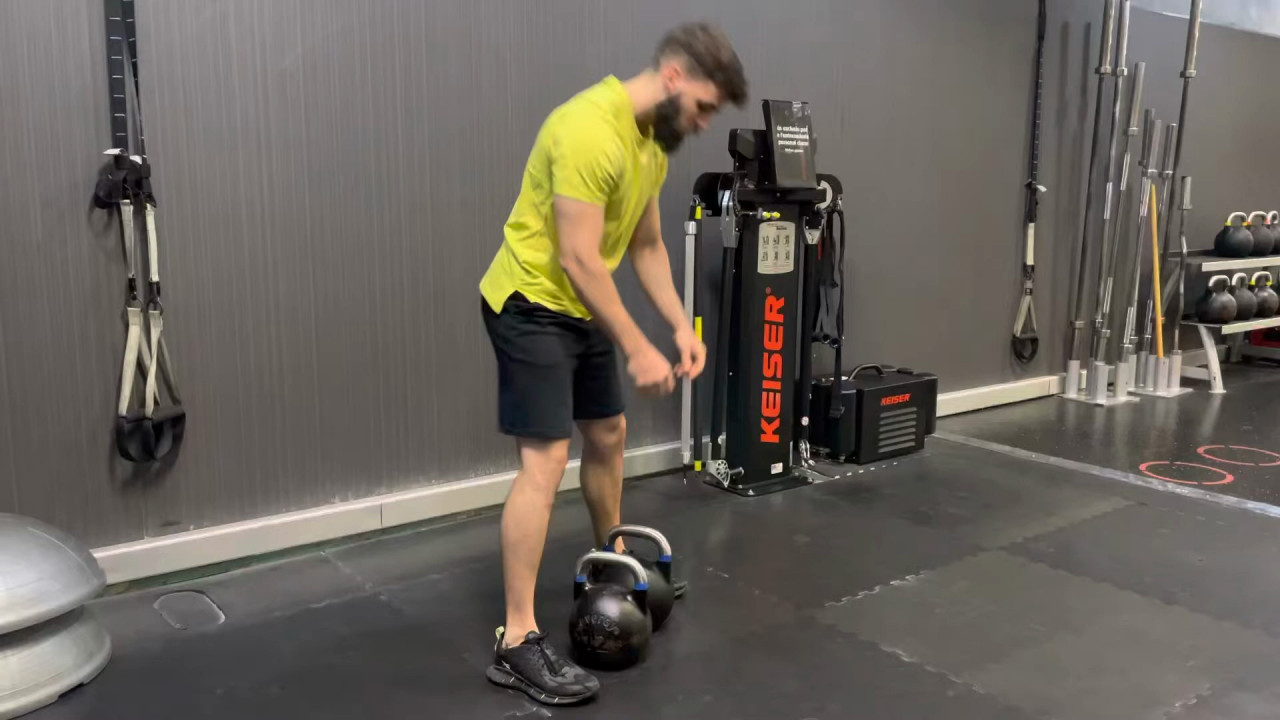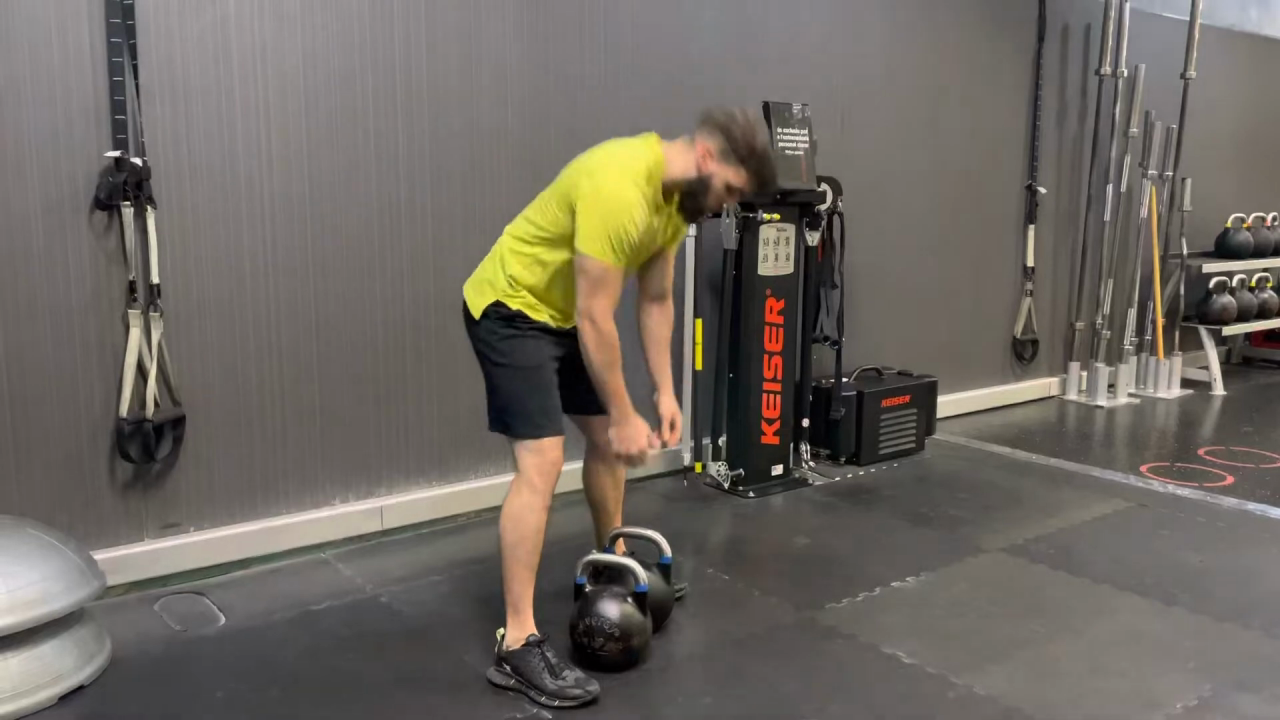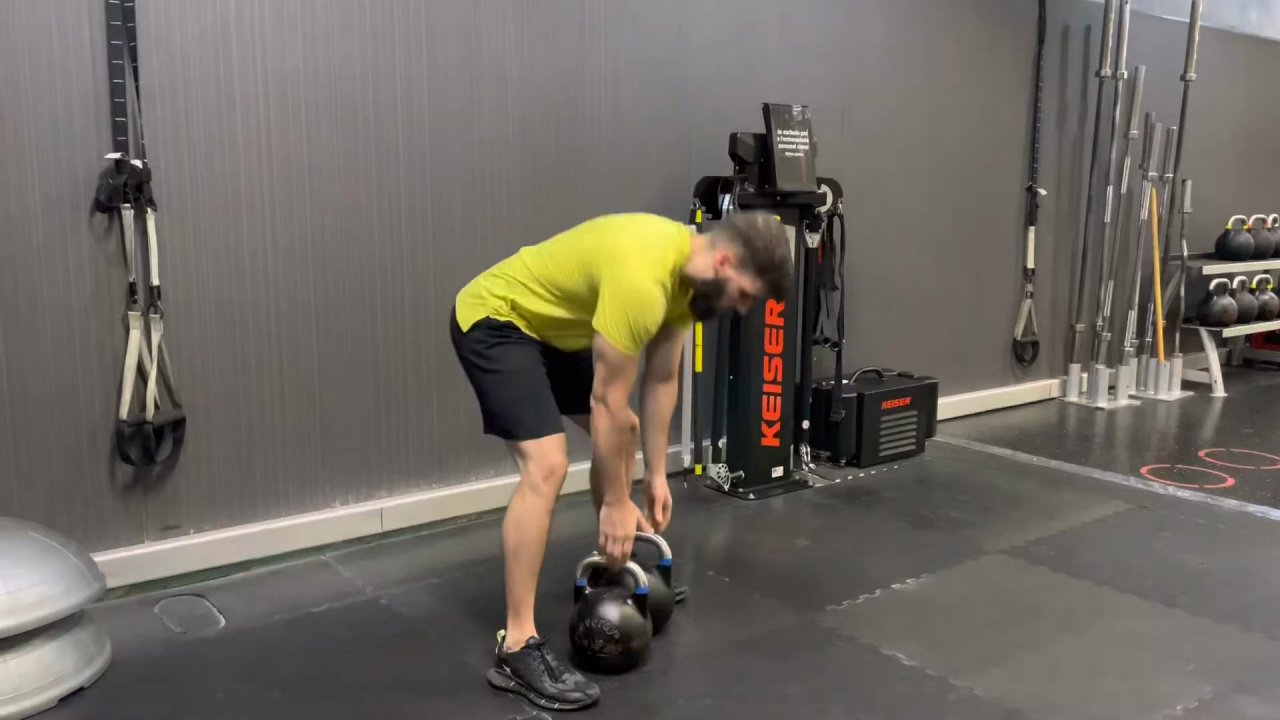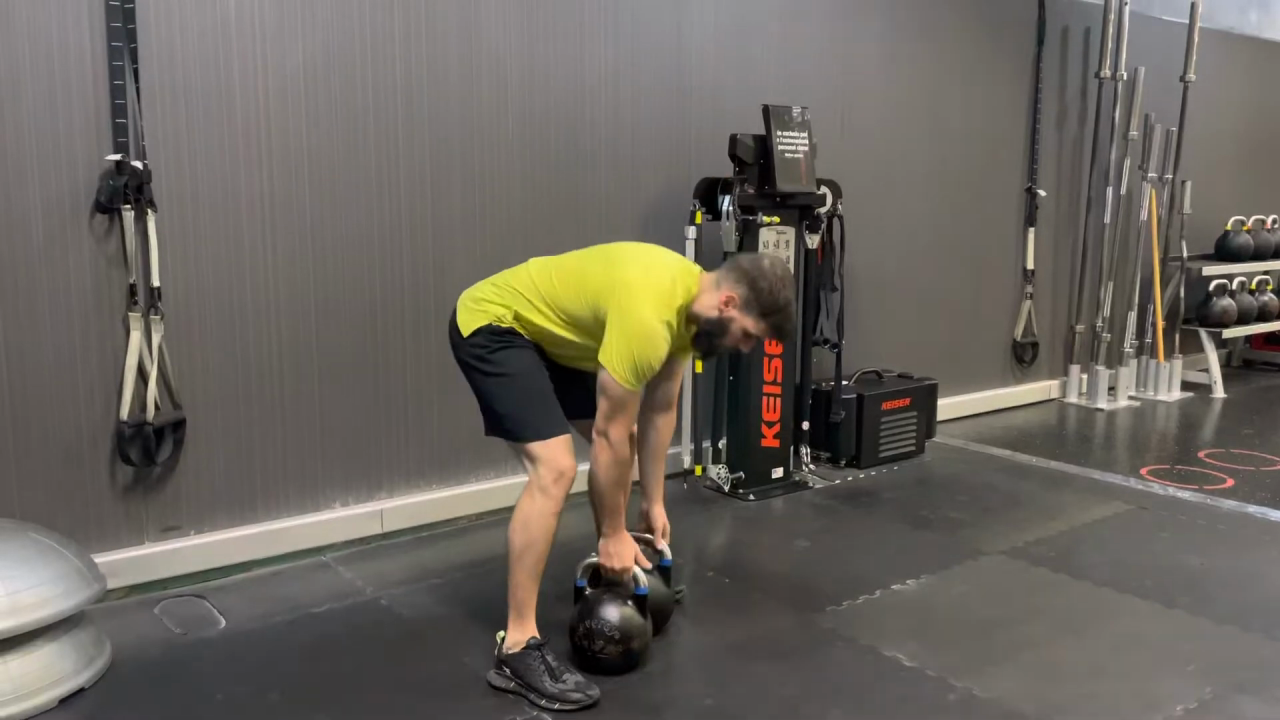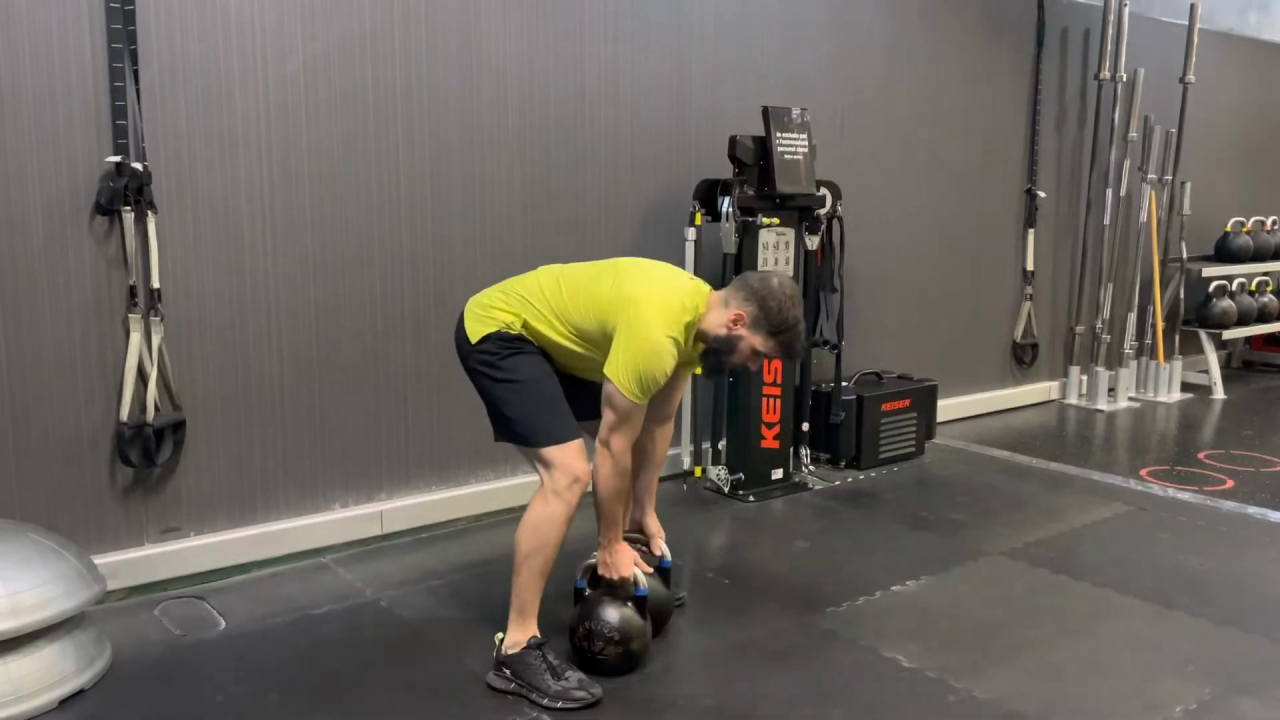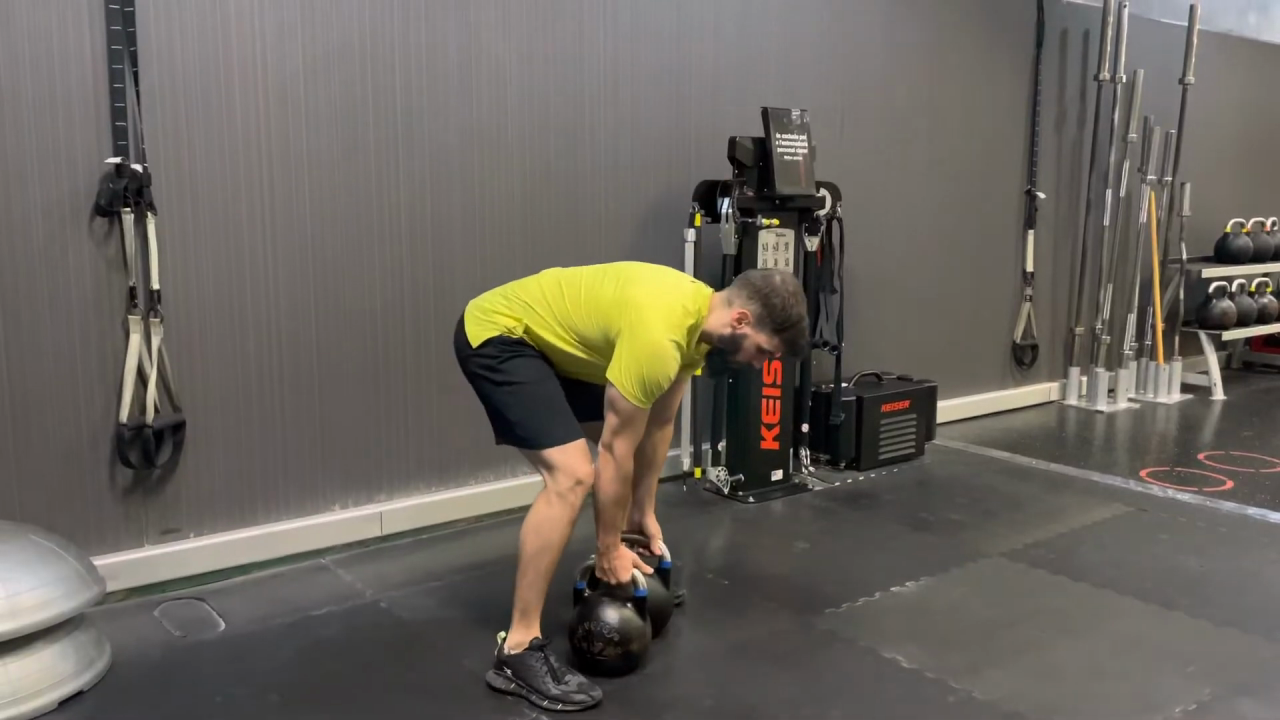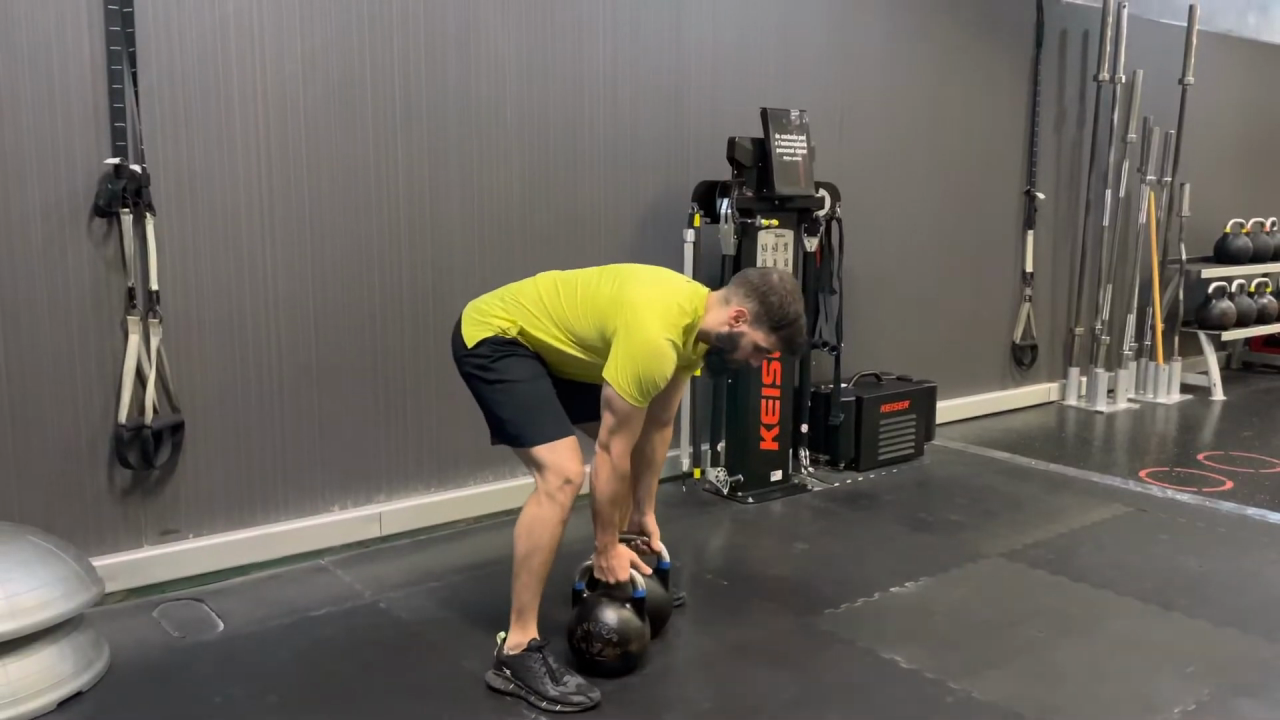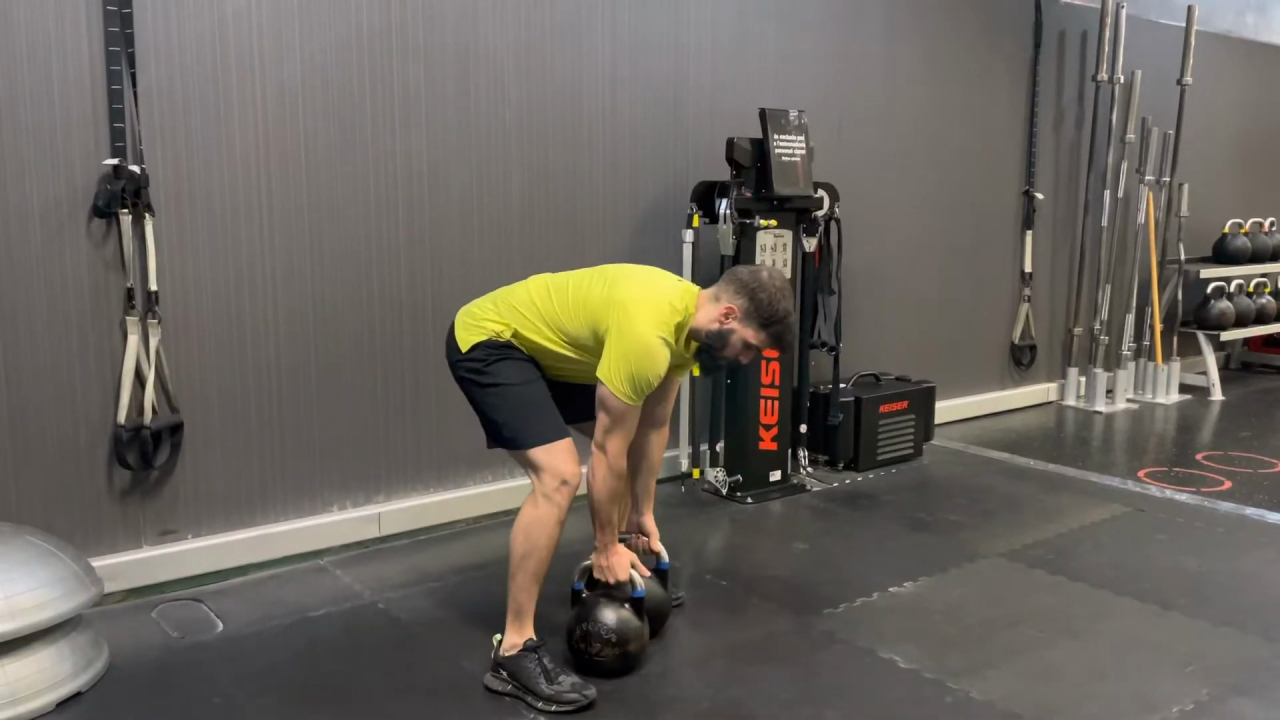
dt=0.2s
person 1, frame 1
left shoulder: (652, 137)
right shoulder: (590, 131)
left elbow: (648, 245)
right elbow: (579, 260)
left wrist: (680, 327)
right wrist: (636, 350)
left hip: (579, 309)
right hip: (532, 306)
left knee: (608, 441)
right knee: (544, 465)
right ankle: (516, 642)
person 1, frame 2
left shoulder: (674, 192)
right shoulder: (618, 190)
left elbow: (655, 301)
right elbow: (595, 317)
left wrist: (665, 392)
right wrist: (623, 419)
left hip: (560, 315)
right hip: (510, 310)
left knee: (607, 437)
right knee: (541, 465)
right ankle: (517, 645)
person 1, frame 3
left shoulder: (686, 272)
right shoulder: (641, 281)
left elbow: (661, 380)
right elbow: (609, 400)
left wrist: (656, 472)
right wrist: (615, 503)
left hip: (547, 325)
right hip: (494, 319)
left knee: (624, 432)
right knee: (547, 466)
left ankle: (616, 566)
right ankle: (517, 648)
person 1, frame 4
left shoulder: (690, 299)
right shoulder: (648, 317)
left elbow: (659, 411)
right elbow: (609, 434)
left wrist: (653, 501)
right wrist: (612, 534)
left hip: (542, 328)
right hip: (492, 324)
left knee: (626, 434)
right knee: (555, 469)
left ankle: (619, 567)
right ankle: (517, 649)
person 1, frame 5
left shoulder: (696, 313)
right shoulder: (655, 332)
left elbow: (657, 423)
right elbow: (612, 447)
left wrist: (645, 509)
right wrist: (610, 545)
left hip: (547, 332)
right hip: (497, 330)
left knee: (624, 431)
right knee: (569, 474)
left ankle: (619, 573)
right ankle: (517, 649)
person 1, frame 6
left shoulder: (698, 315)
right shoulder: (659, 336)
left elbow: (657, 424)
right elbow: (615, 451)
left wrist: (644, 510)
right wrist: (609, 549)
left hip: (548, 336)
right hip: (497, 335)
left knee: (626, 434)
right knee: (572, 474)
left ankle: (621, 571)
right ankle: (518, 651)
person 1, frame 7
left shoulder: (696, 317)
right shoulder: (655, 335)
left elbow: (657, 426)
right elbow: (612, 451)
left wrist: (645, 511)
right wrist: (607, 548)
left hip: (546, 338)
right hip: (493, 336)
left knee: (626, 433)
right knee: (563, 475)
left ankle: (619, 576)
right ankle: (518, 652)
person 1, frame 8
left shoulder: (686, 318)
right shoulder: (647, 334)
left elbow: (653, 426)
right elbow: (609, 450)
left wrist: (644, 512)
right wrist: (606, 547)
left hip: (542, 342)
right hip: (488, 341)
left knee: (624, 437)
right knee: (559, 477)
left ankle: (619, 575)
right ankle: (514, 653)
